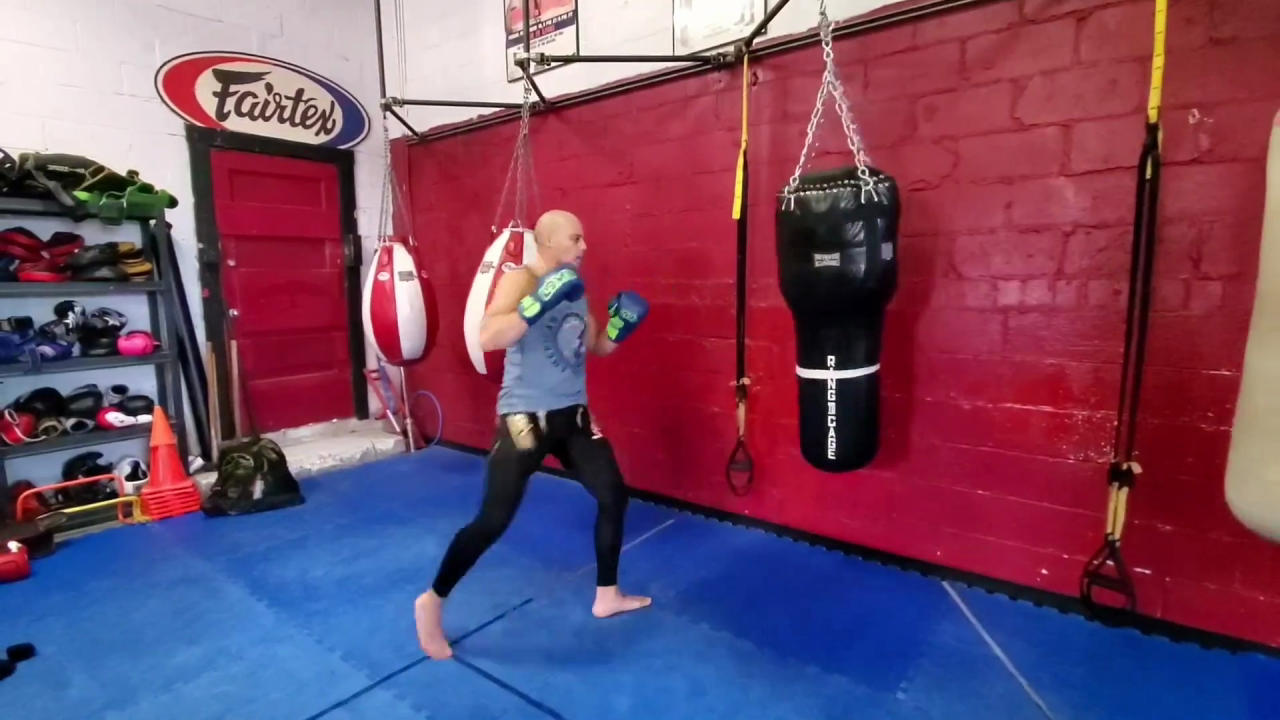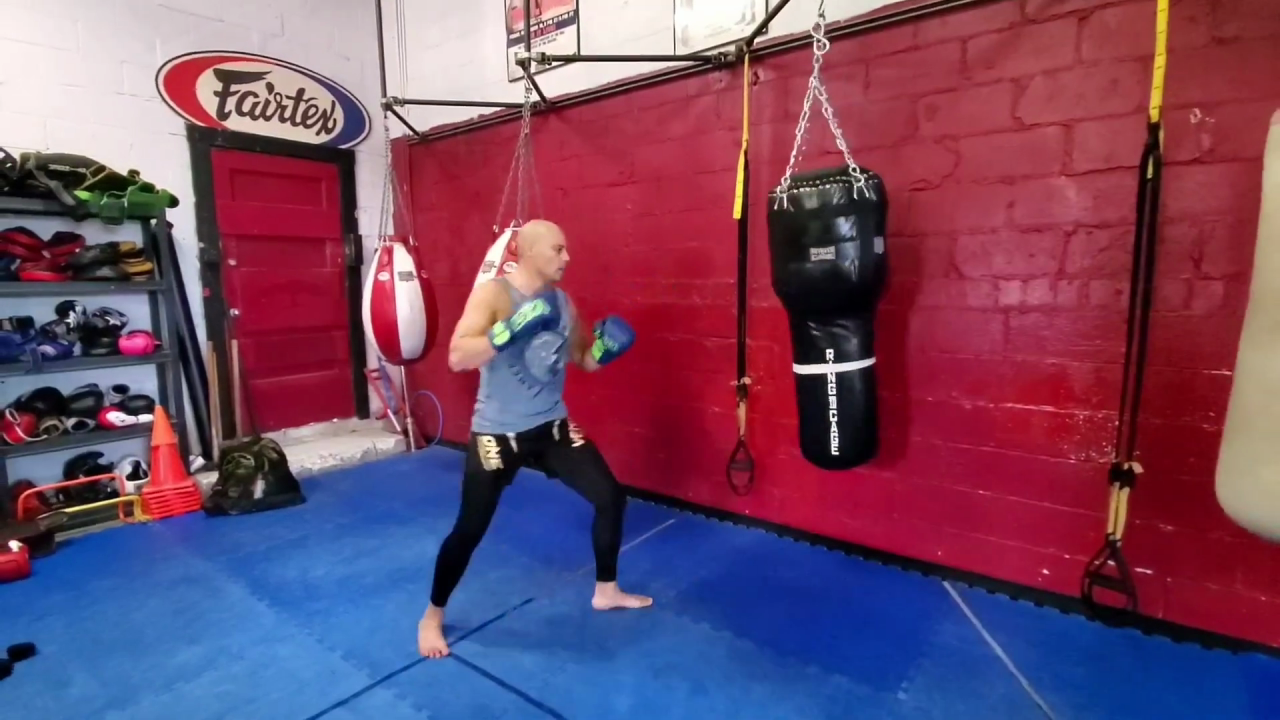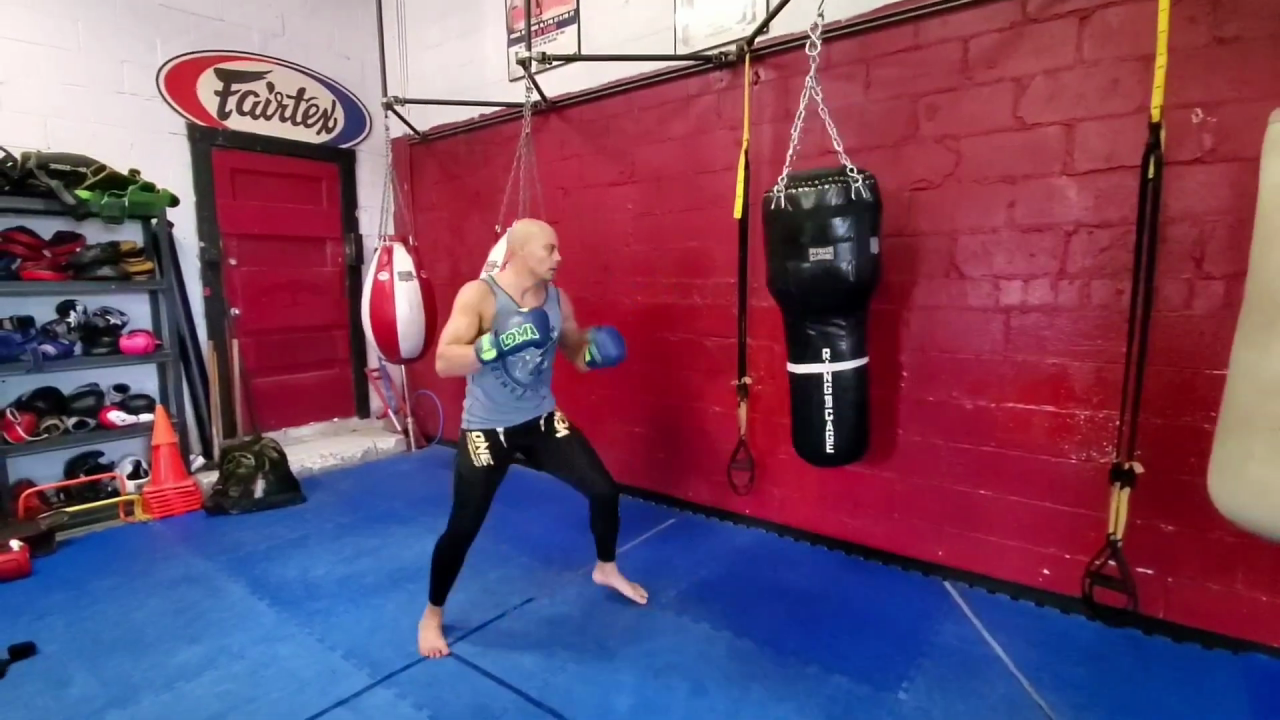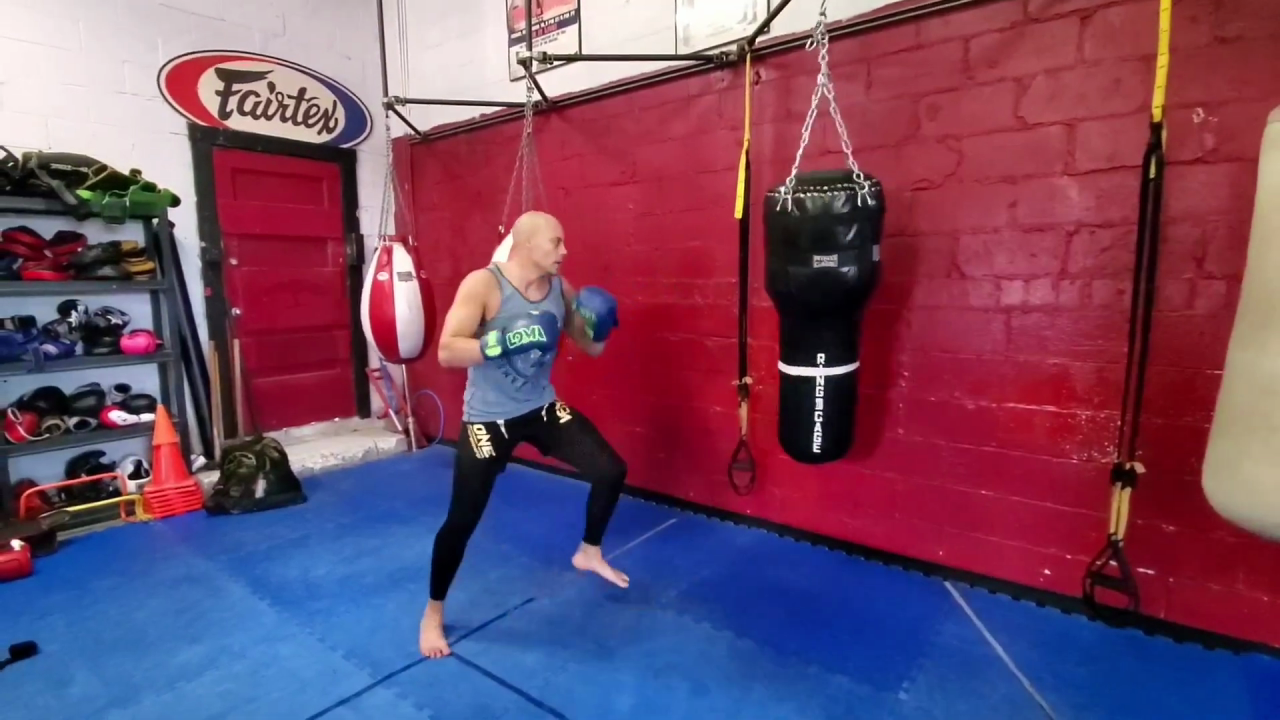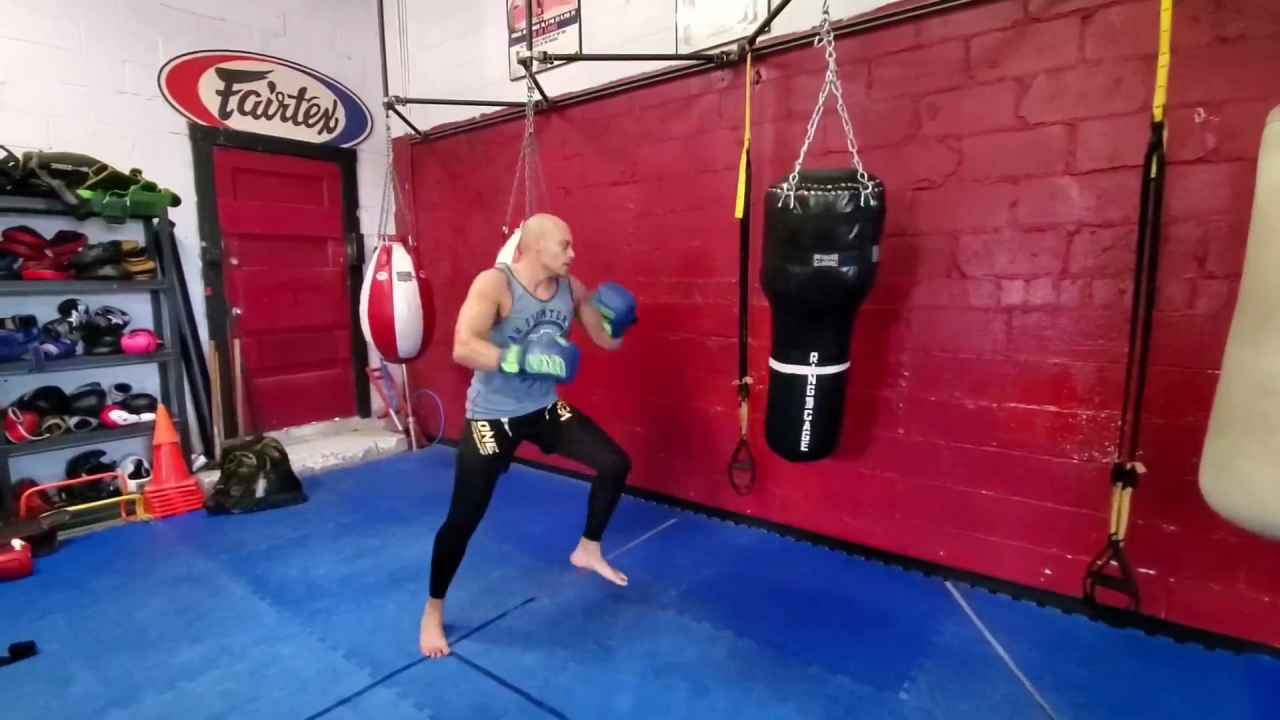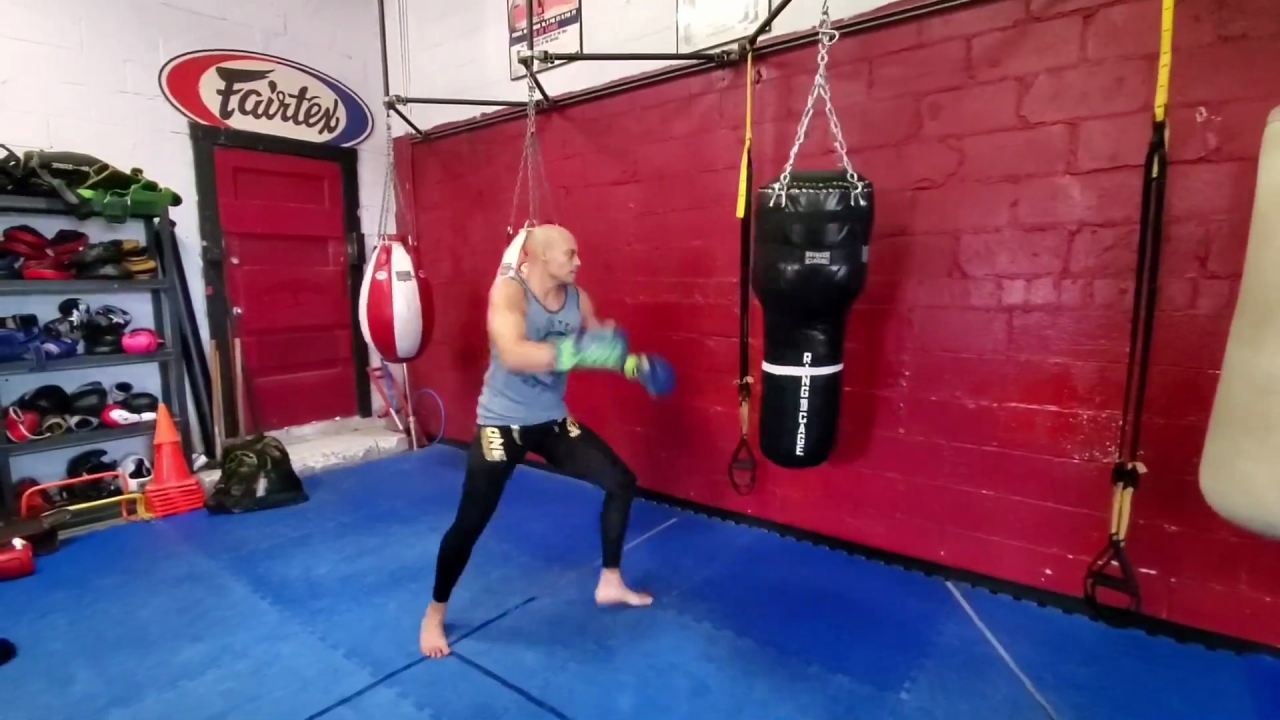
dt=0.1s
person 1, frame 1
left shoulder: (573, 288)
right shoulder: (520, 280)
left elbow: (595, 345)
right elbow: (491, 339)
left wrist: (620, 325)
right wrist: (540, 302)
left hip: (572, 414)
right hip: (525, 416)
left knee: (613, 495)
right knee: (494, 520)
left ankle: (608, 595)
right ankle: (432, 601)
person 1, frame 2
left shoulder: (562, 300)
right shoulder: (492, 294)
left elbow: (583, 361)
right elbow: (458, 358)
left wrist: (604, 347)
right wrist: (510, 331)
left hip: (552, 425)
right hip: (498, 433)
left knee: (610, 496)
right knee: (470, 530)
left ankle: (607, 591)
right ankle: (433, 613)
person 1, frame 3
left shoulder: (556, 297)
right shoulder: (478, 295)
left elbow: (578, 357)
right elbow: (445, 362)
left wrist: (596, 352)
right wrist: (498, 344)
left hip: (543, 420)
right hip: (486, 429)
left knee: (604, 489)
right knee: (463, 528)
left ankle: (606, 567)
right ankle: (433, 614)
person 1, frame 4
left shoulder: (561, 287)
right shoulder: (481, 285)
left elbow: (592, 346)
right elbow: (447, 353)
left wrist: (598, 322)
right wrist: (504, 341)
left hip: (543, 409)
right hip: (487, 421)
left knee: (611, 469)
right knee: (461, 521)
left ankle: (590, 551)
right ankle: (433, 612)
person 1, frame 5
left shoulder: (570, 287)
right shoulder: (493, 283)
left elbow: (604, 338)
right elbow: (463, 349)
left wrist: (616, 317)
right wrist: (525, 360)
left hip: (545, 407)
right hip: (492, 416)
left knee: (614, 464)
right knee: (463, 519)
left ankle: (589, 549)
right ankle: (433, 611)
person 1, frame 6
left shoulder: (577, 298)
right shoulder: (509, 291)
left elbow: (606, 345)
right elbow: (515, 356)
left wrist: (642, 367)
right wrist: (580, 352)
left hip: (553, 421)
right hip: (502, 425)
left knee: (621, 483)
right knee: (470, 524)
left ankle: (611, 582)
right ankle: (435, 613)
